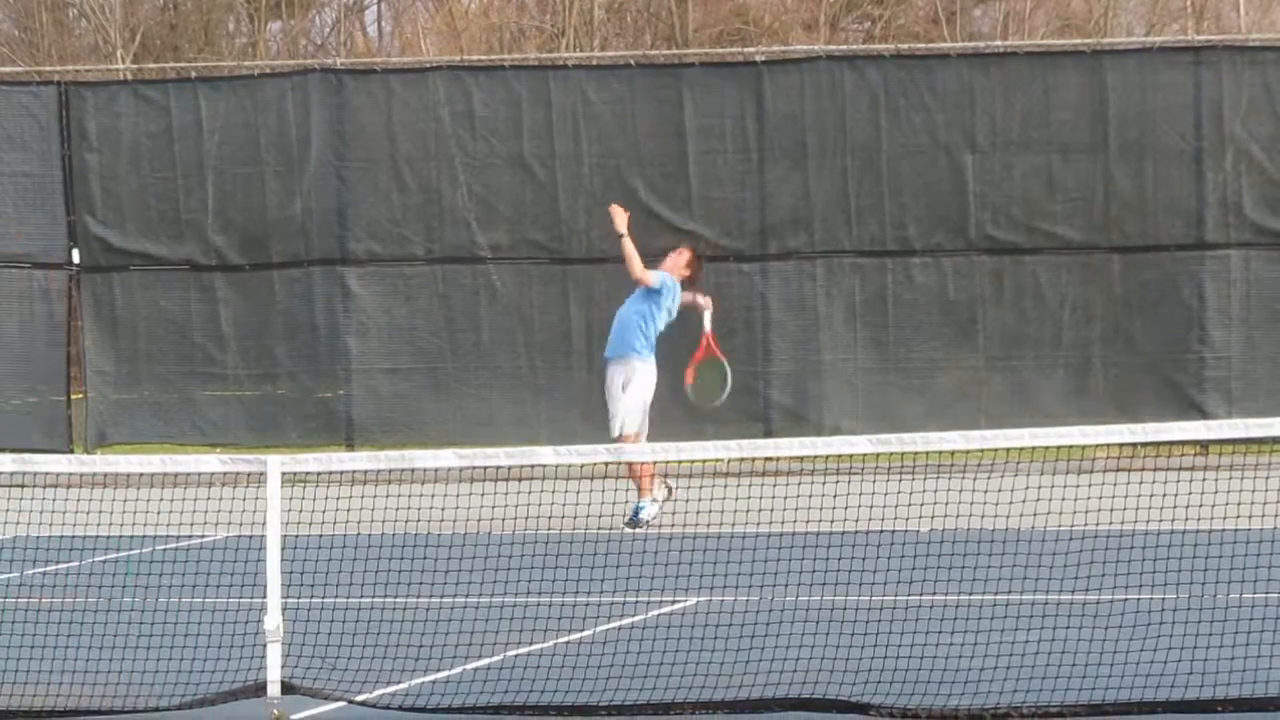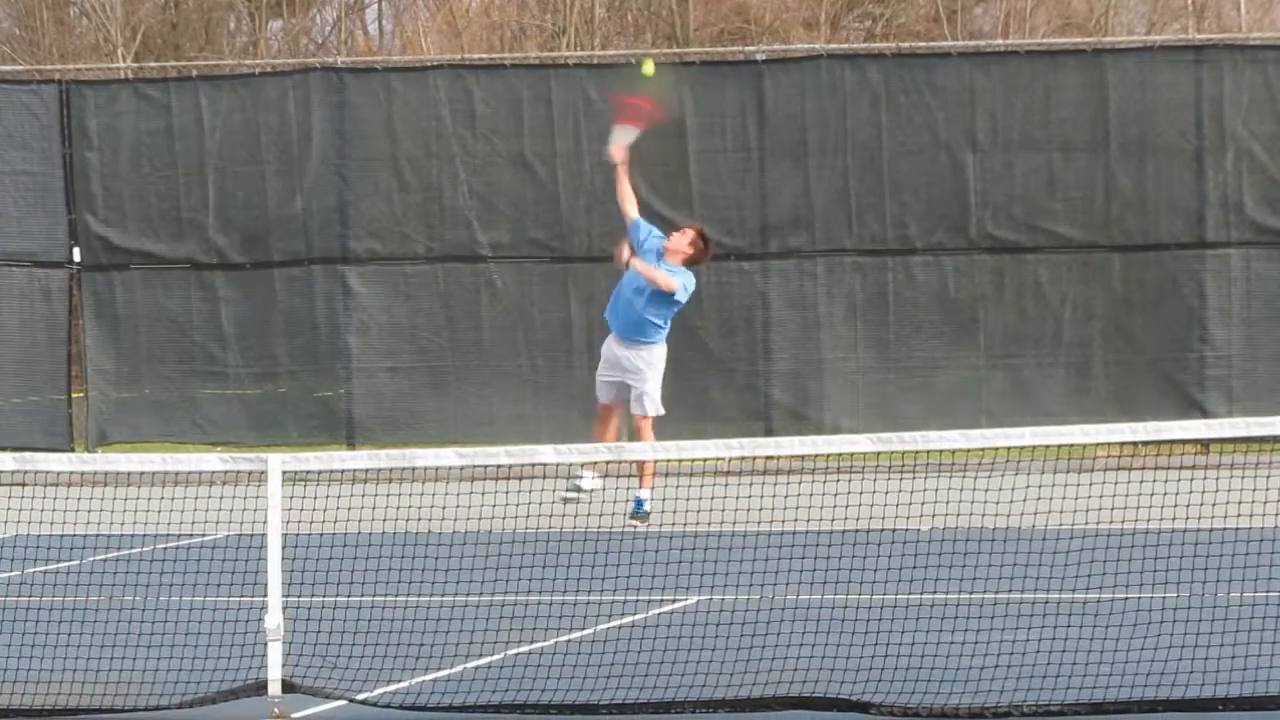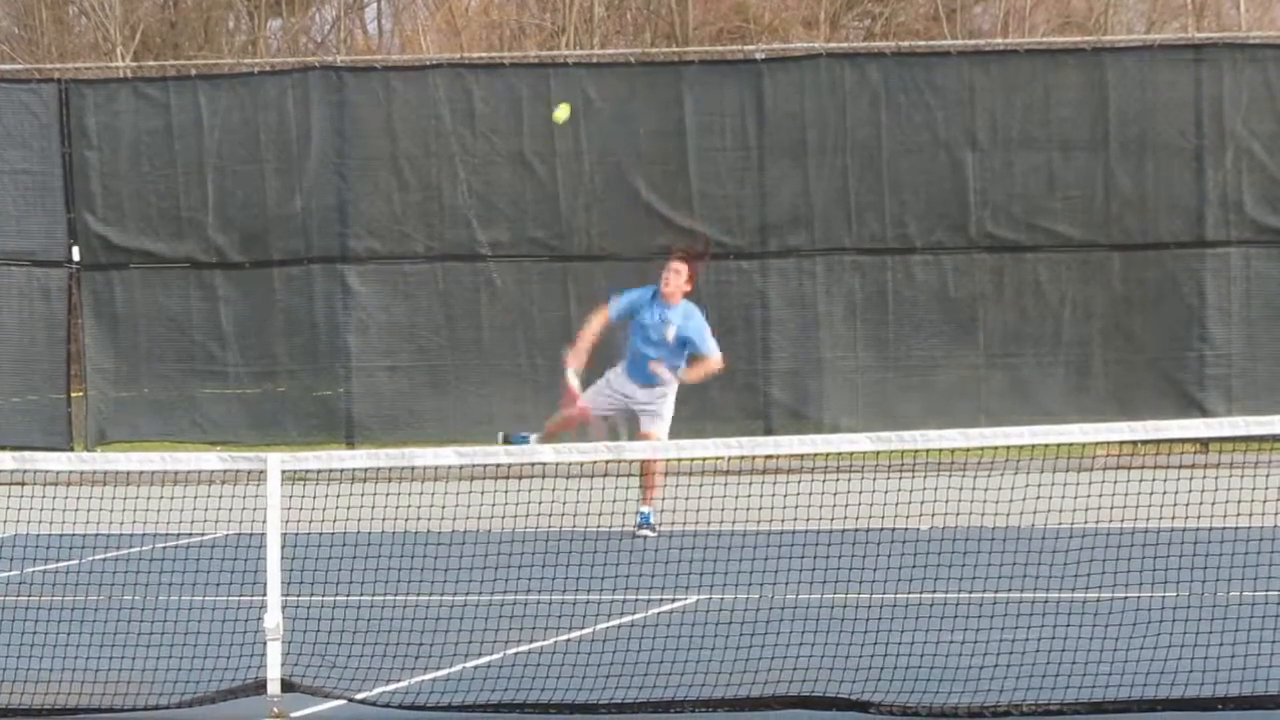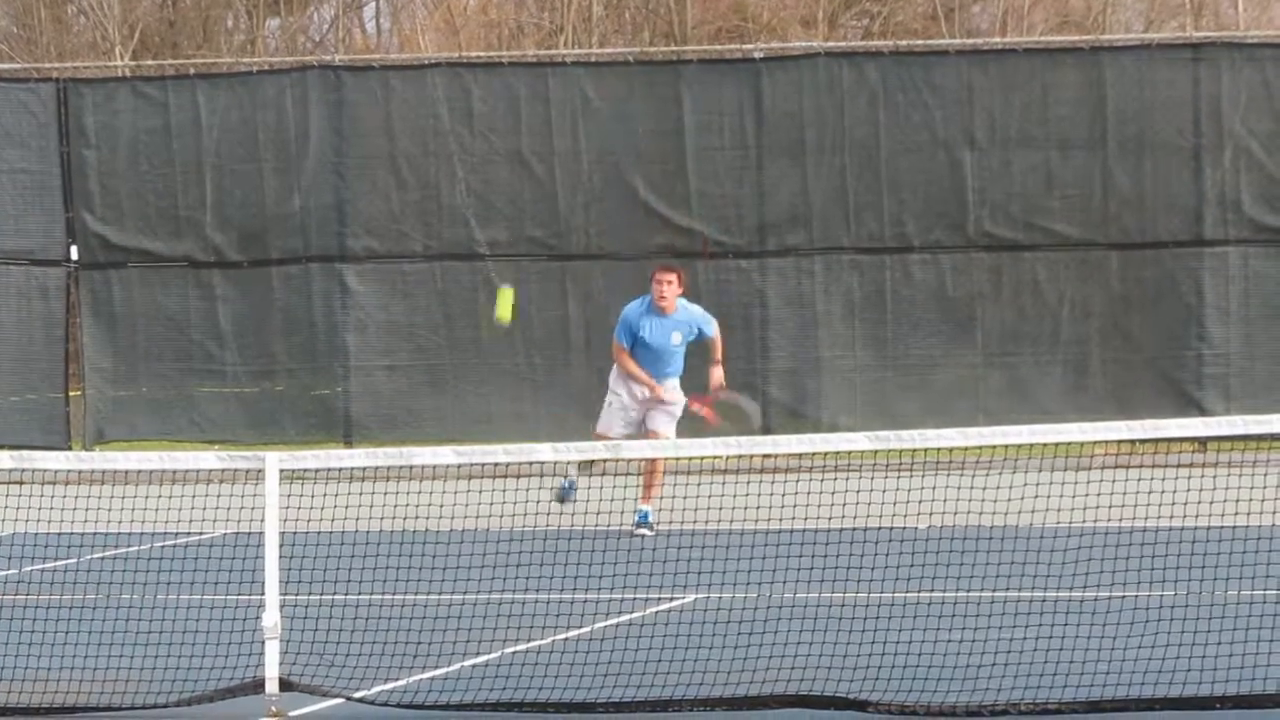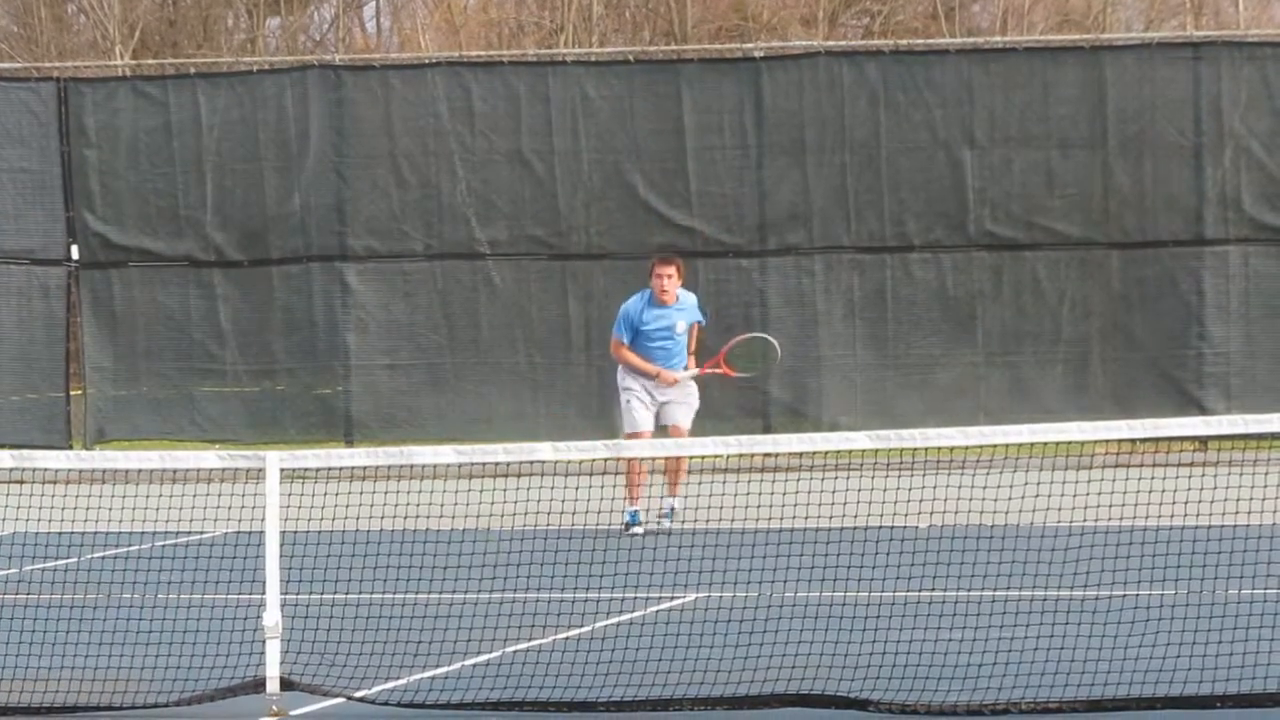
dt=0.2s
person 1, frame 1
left shoulder: (669, 282)
right shoulder: (660, 282)
left elbow: (638, 273)
left wrist: (622, 233)
left hip: (635, 368)
right hip: (618, 368)
left knee: (628, 438)
right knee: (628, 438)
left ankle: (645, 503)
right ankle: (655, 488)
person 1, frame 2
left shoulder: (684, 279)
right shoulder: (651, 242)
left elbow: (664, 283)
right elbow: (629, 206)
left wrist: (631, 263)
right wrist: (620, 164)
left hip: (646, 353)
right hip: (616, 343)
left knee: (642, 424)
right knee: (605, 411)
left ankle: (643, 496)
right ankle: (590, 474)
person 1, frame 3
left shoulder: (692, 318)
right shoulder: (642, 296)
left elbow: (714, 361)
right elbow: (603, 315)
left wrist: (677, 376)
right wrist: (579, 348)
left hip: (658, 390)
right hip: (624, 380)
left knee: (651, 444)
right knee: (575, 412)
left ankle: (646, 513)
right ankle: (535, 441)
person 1, frame 4
left shoulder: (692, 314)
right shoulder: (633, 313)
left elbow: (714, 332)
right elbow: (620, 355)
left wrist: (717, 366)
right wrist: (649, 385)
left hip: (667, 386)
right hip: (628, 382)
right knee: (604, 440)
left ankle: (645, 512)
person 1, frame 5
left shoulder: (689, 301)
right shoulder: (633, 308)
right elbow: (618, 349)
left wrist: (690, 356)
right wrist: (657, 372)
left hip: (675, 379)
right hip: (638, 379)
left knee: (679, 434)
right knee: (640, 439)
left ankle: (671, 502)
right ankle: (632, 511)
